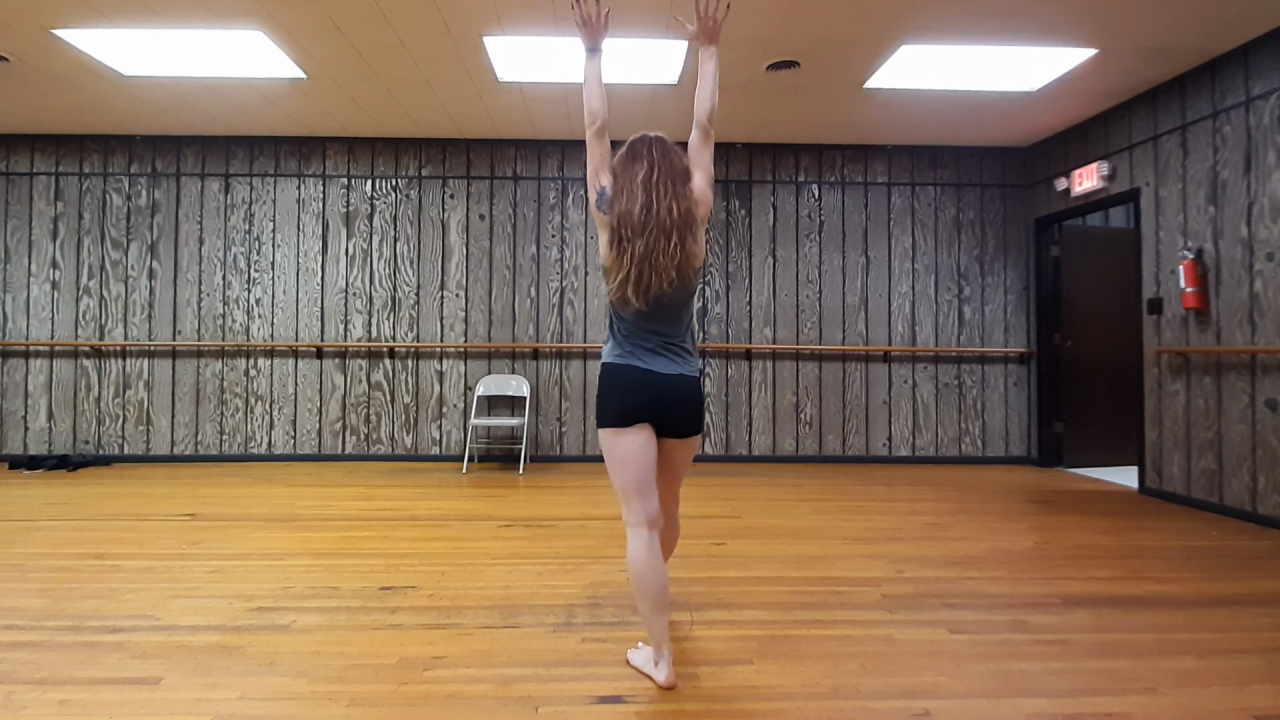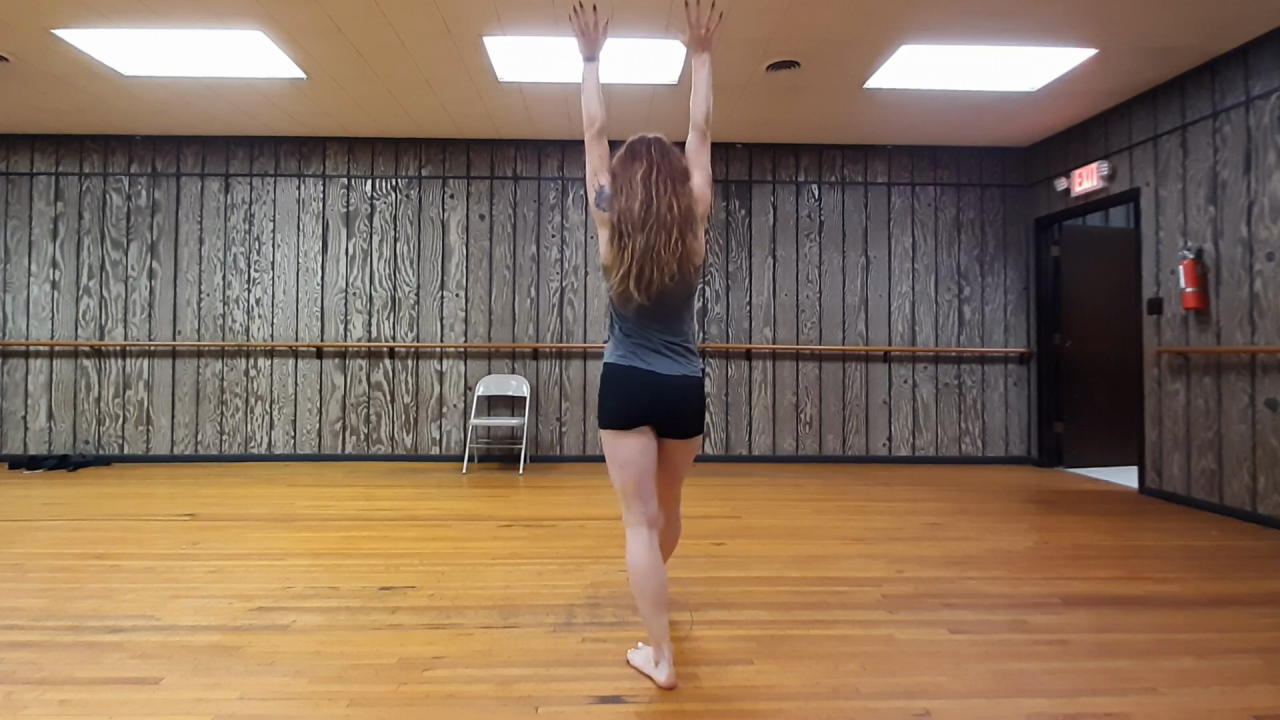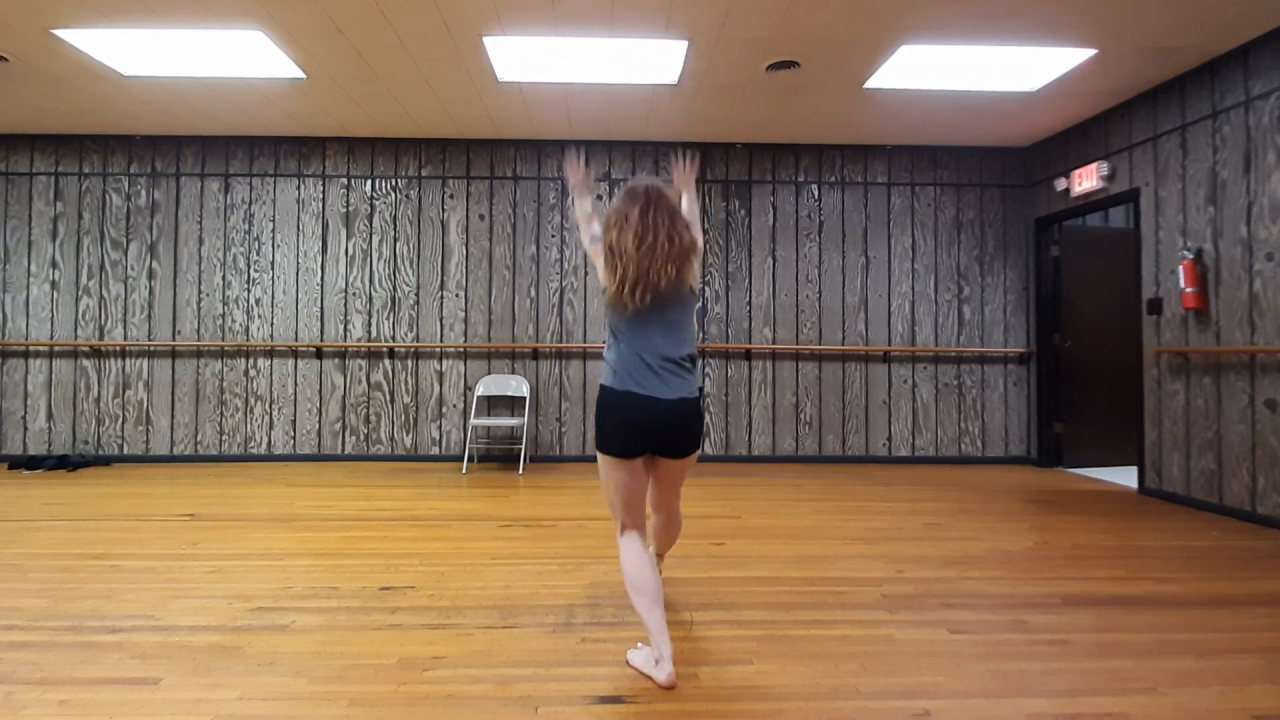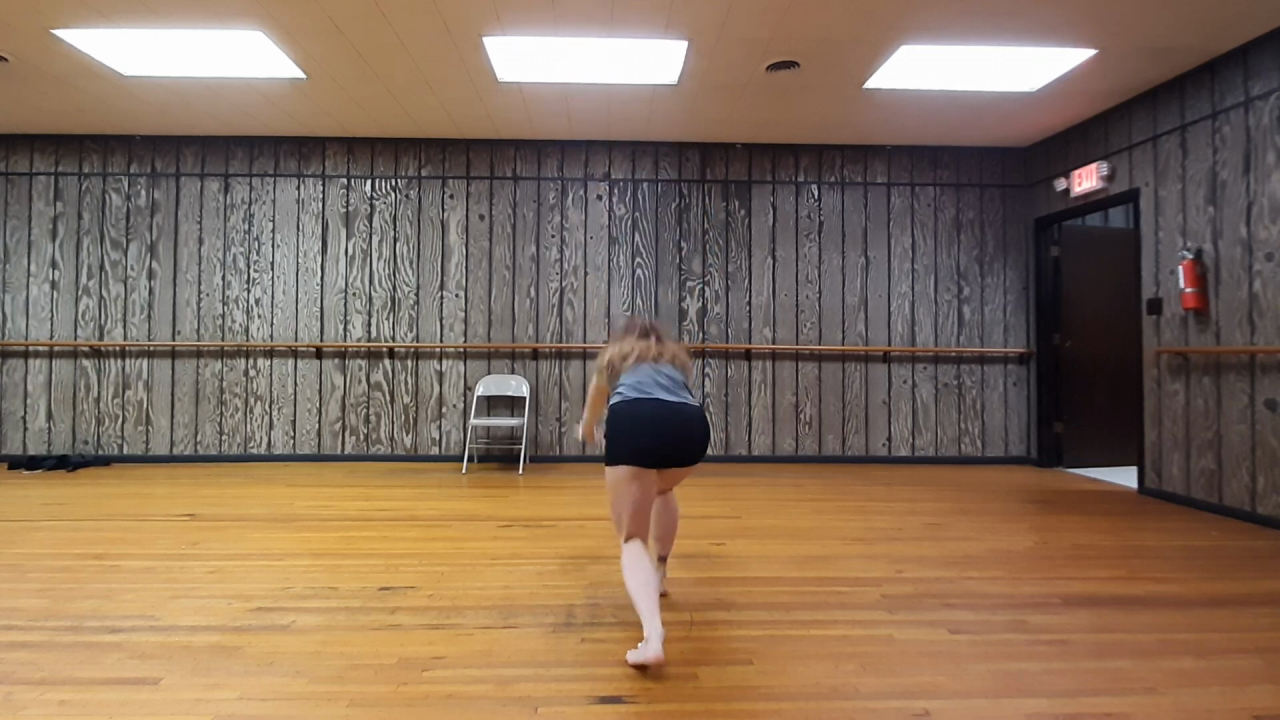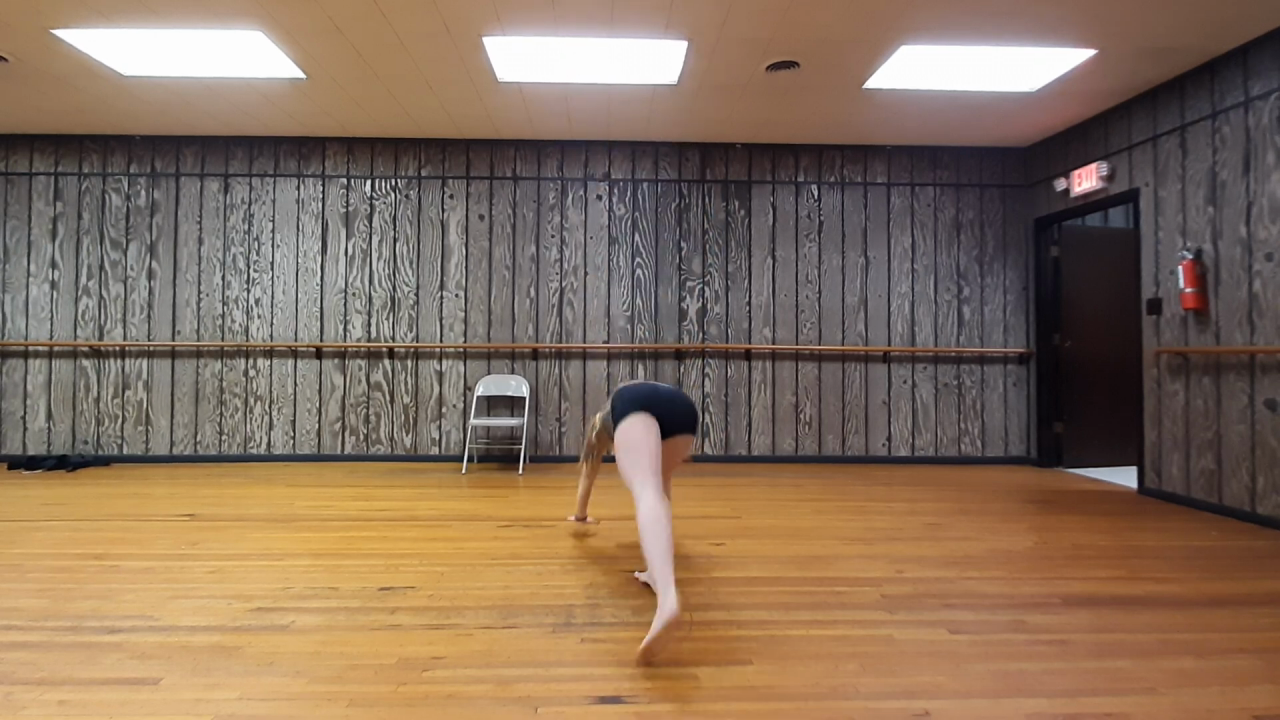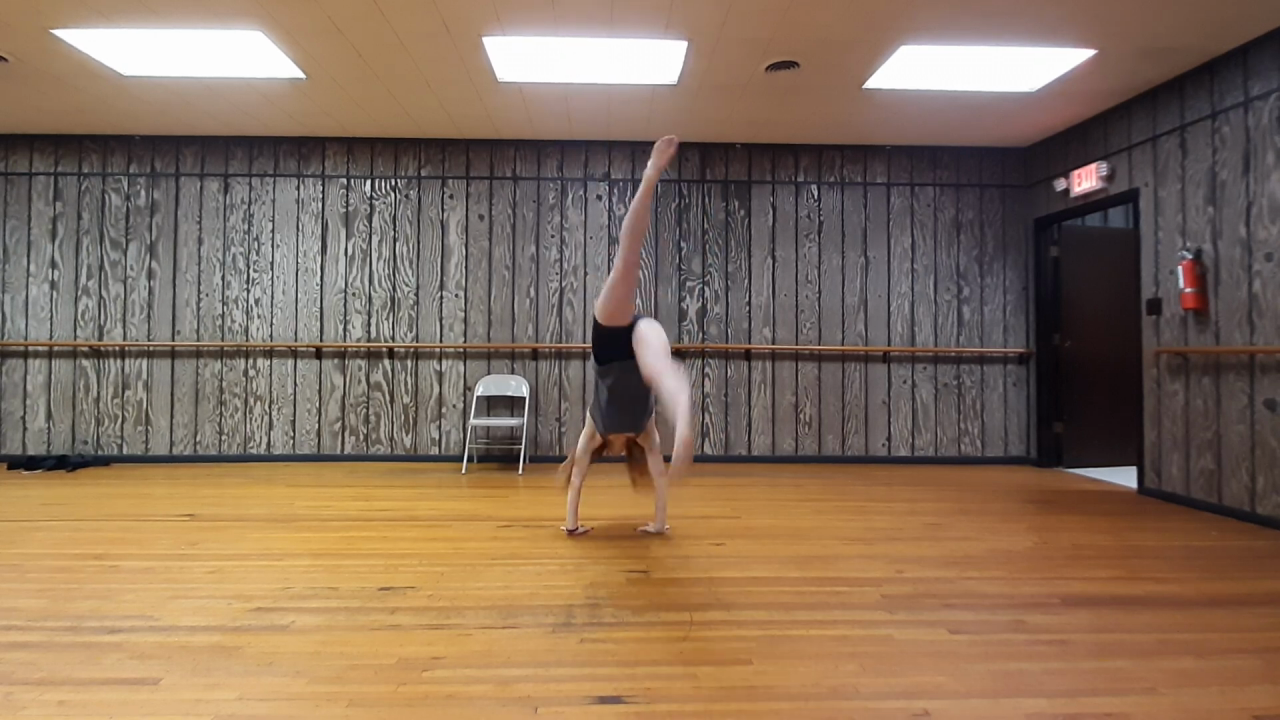
dt=0.4s
person 1, frame 1
left shoulder: (610, 227)
right shoulder: (692, 227)
left elbow: (595, 130)
right elbow: (704, 131)
left hip: (625, 387)
right hip: (683, 389)
left knee: (641, 521)
right knee: (667, 510)
left ankle: (660, 655)
right ankle: (653, 588)
person 1, frame 2
left shoulder: (612, 229)
right shoulder: (692, 229)
left elbow: (594, 134)
right elbow: (700, 135)
left wrist: (590, 58)
right wrist: (701, 56)
left hip: (626, 387)
right hip: (685, 390)
left knee: (641, 522)
right knee: (667, 512)
left ankle: (660, 656)
right ankle: (653, 585)
person 1, frame 3
left shoulder: (610, 259)
right shoulder: (687, 260)
left elbow: (587, 223)
right elbow: (692, 221)
left wrist: (580, 192)
right wrist: (686, 188)
left hip: (622, 408)
right hip: (682, 411)
left knee: (631, 531)
right knee: (667, 506)
left ankle: (660, 656)
right ankle: (655, 566)
person 1, frame 4
left shoulder: (613, 358)
right shoulder: (676, 358)
left elbow: (594, 402)
left wrist: (587, 428)
left hip: (632, 420)
right hip: (691, 424)
left knee: (632, 539)
right knee: (663, 492)
left ankle: (653, 638)
right ankle: (658, 573)
person 1, frame 5
left shoulder: (604, 418)
left elbow: (588, 471)
right elbow: (663, 483)
left wrist: (580, 512)
left hip: (635, 405)
right hip: (682, 405)
left knee: (647, 497)
right knee: (656, 491)
left ankle: (668, 602)
right ankle: (657, 571)
person 1, frame 6
left shoulder: (596, 429)
right shoulder: (639, 431)
left elbow: (576, 478)
right elbow: (659, 472)
left wrist: (572, 520)
left hip: (615, 337)
right hip: (639, 334)
left knee: (628, 256)
